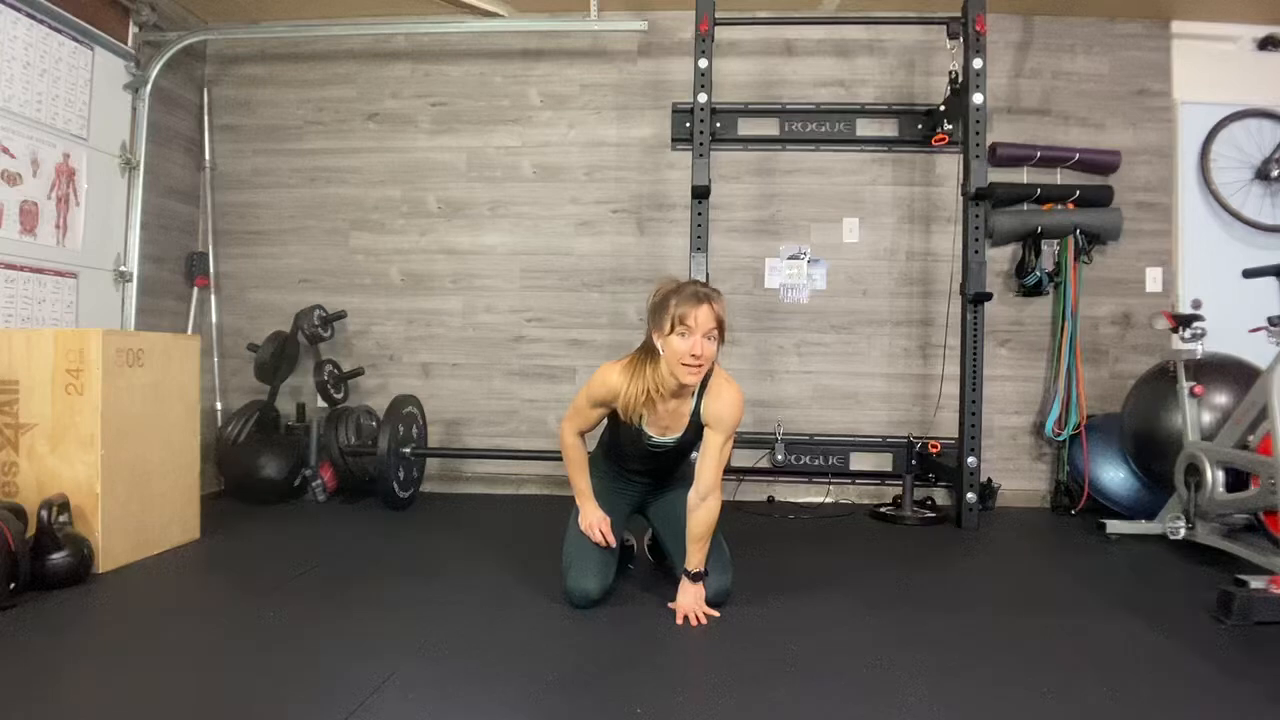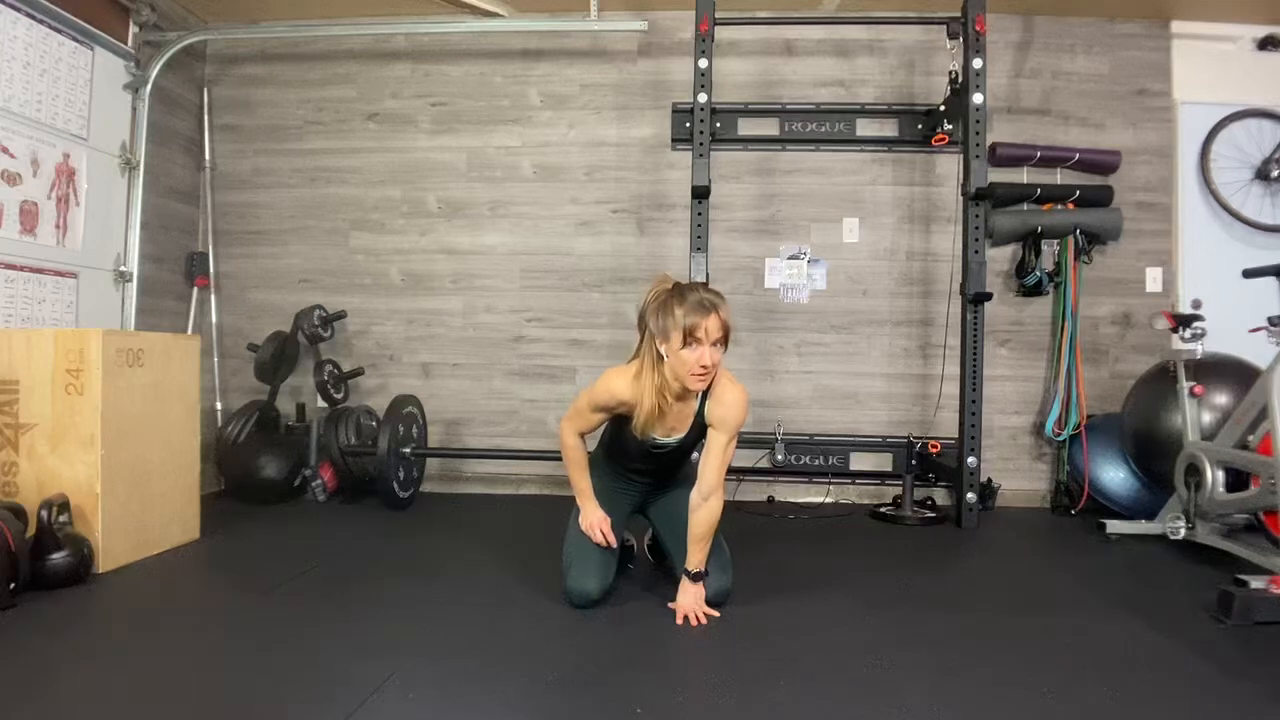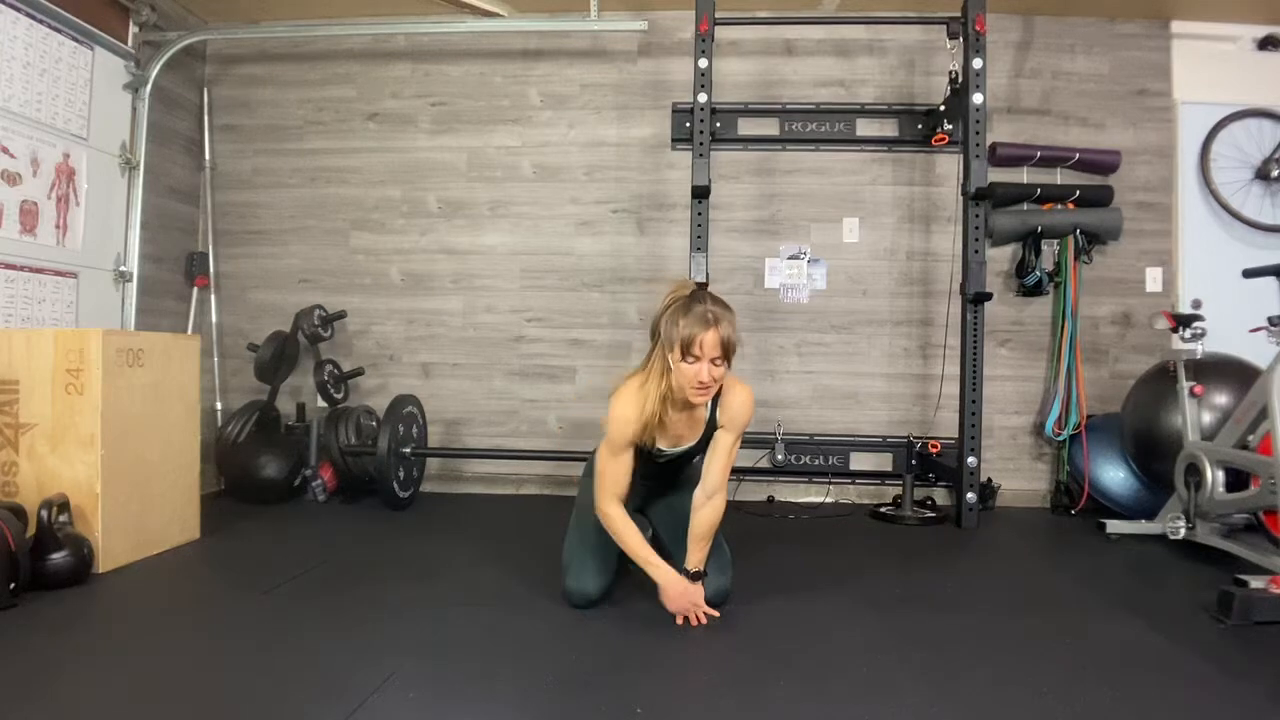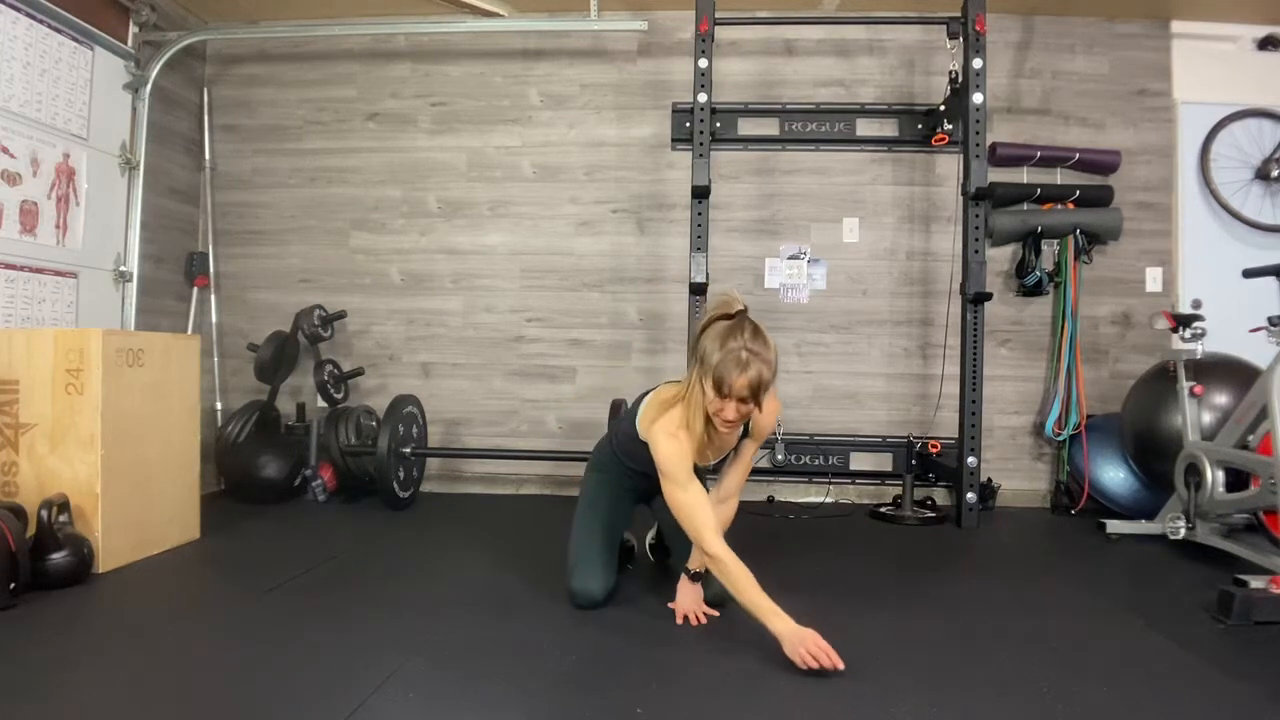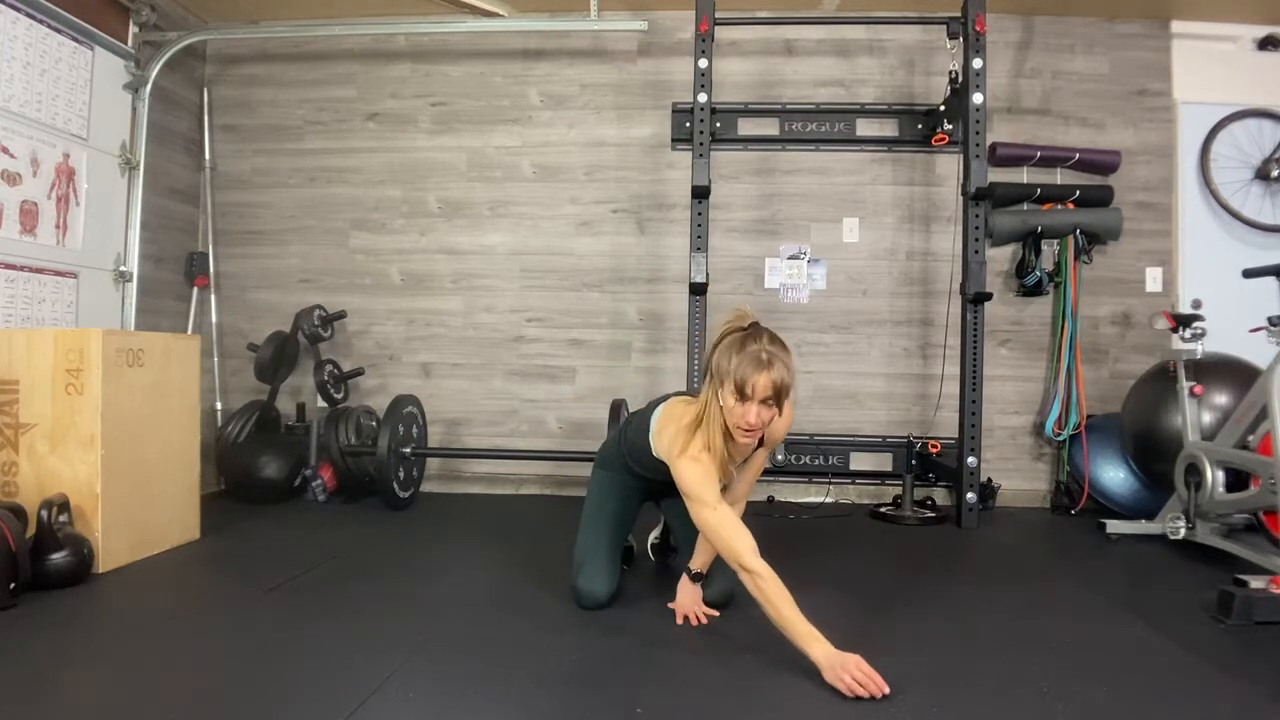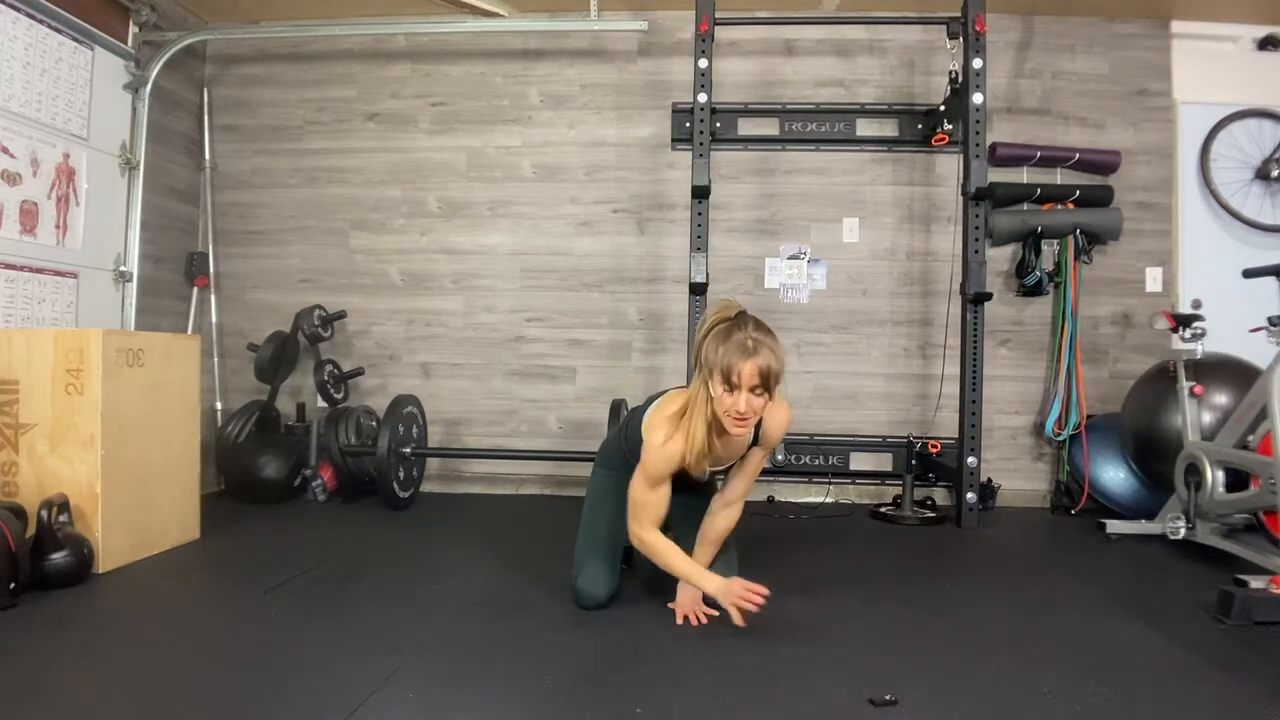
dt=0.5s
person 1, frame 1
left shoulder: (724, 398)
right shoulder: (617, 379)
left elbow: (705, 494)
right elbow: (571, 429)
left wrist: (692, 575)
right wrist: (587, 503)
left hip: (673, 480)
right hip: (612, 476)
left knee: (715, 589)
right knee: (584, 591)
left ankle: (661, 544)
right ankle: (618, 546)
person 1, frame 2
left shoulder: (728, 398)
right shoulder: (622, 384)
left elbow: (708, 493)
right elbow: (570, 430)
left wrist: (692, 576)
right wrist: (587, 504)
left hip: (674, 480)
right hip: (613, 476)
left knee: (714, 589)
right knee: (584, 591)
left ankle: (659, 544)
right ankle: (617, 545)
person 1, frame 3
left shoulder: (736, 401)
right shoulder: (631, 403)
left elbow: (711, 495)
right elbow: (607, 504)
left wrist: (690, 575)
right wrist: (662, 574)
left hip: (678, 483)
right hip: (620, 478)
left knee: (715, 585)
right knee: (583, 591)
left ankle: (666, 550)
right ankle: (619, 547)
person 1, frame 4
left shoulder: (764, 412)
right shoulder: (671, 426)
left elbow: (725, 498)
right elbow: (713, 546)
left wrist: (692, 575)
right wrist: (786, 630)
left hip: (683, 477)
right hip: (618, 472)
left knee: (714, 591)
right knee: (589, 592)
left ankle: (663, 543)
right ankle: (618, 544)
person 1, frame 5
left shoulder: (777, 421)
right shoulder: (691, 445)
left elbow: (732, 503)
right elbow: (750, 566)
left wrist: (693, 575)
right wrist: (825, 655)
left hip: (678, 478)
right hip: (625, 468)
left knee: (718, 590)
right knee: (593, 592)
left ankle: (669, 536)
right ankle: (620, 541)
person 1, frame 6
left shoulder: (774, 420)
right shoulder: (671, 433)
left elbow: (729, 502)
right elbow: (642, 531)
left wrist: (689, 578)
right wrist: (713, 585)
left hip: (692, 480)
right hip: (624, 466)
left knee: (718, 582)
right knee: (591, 593)
right ankle: (616, 546)
